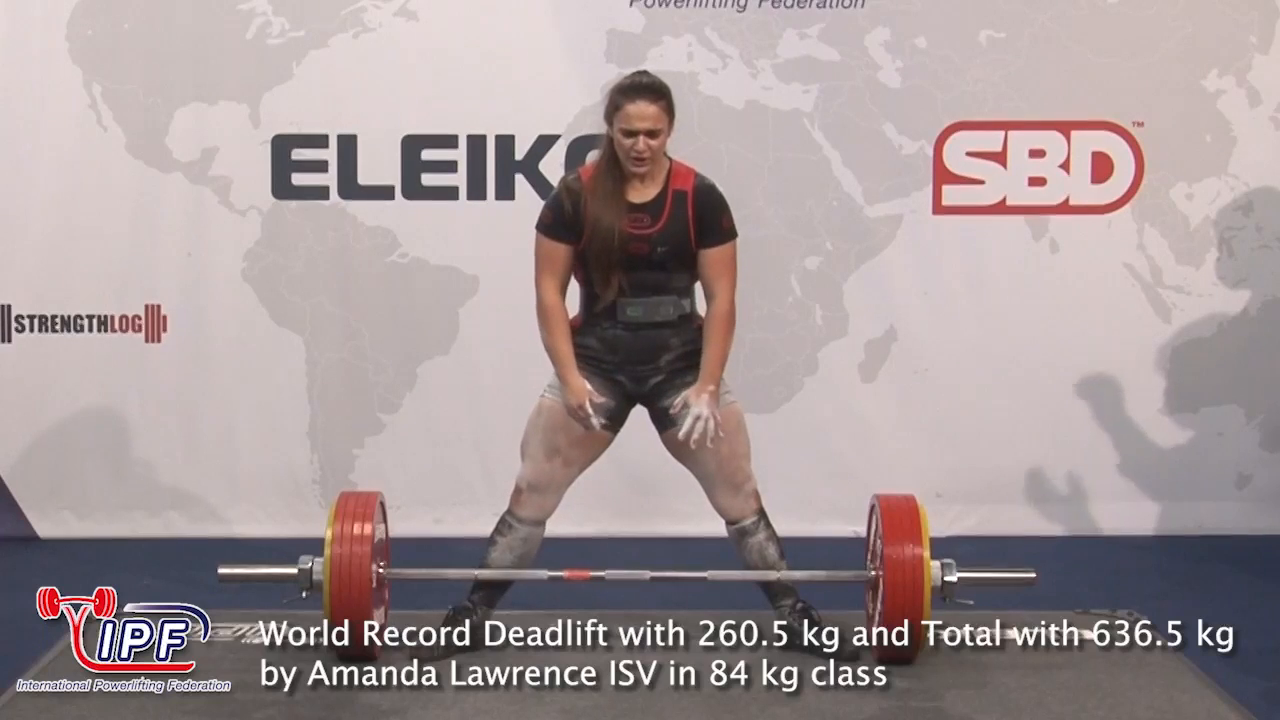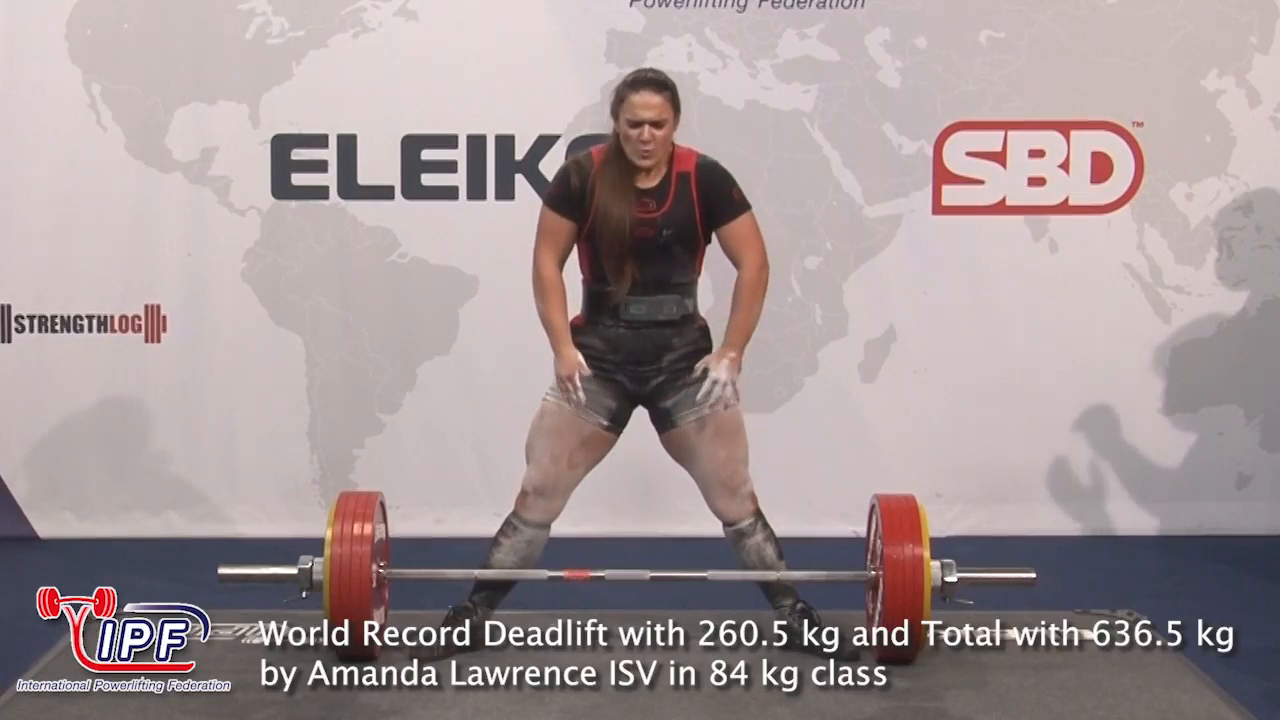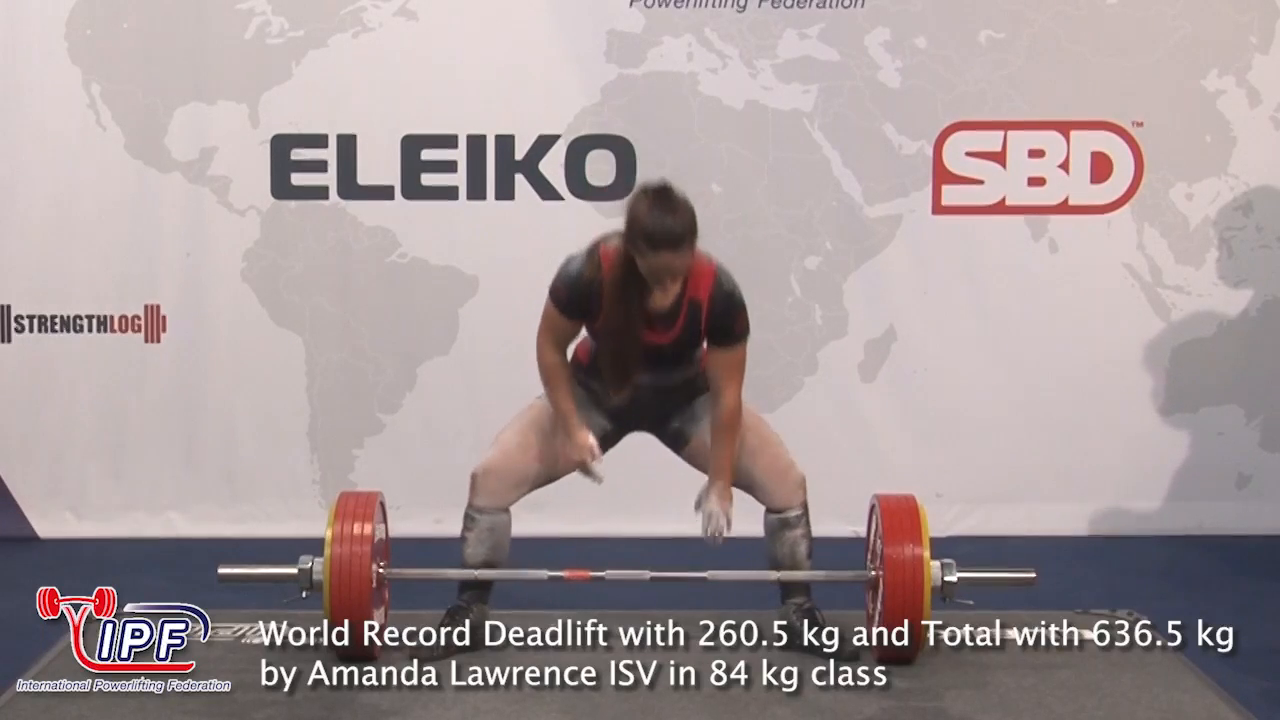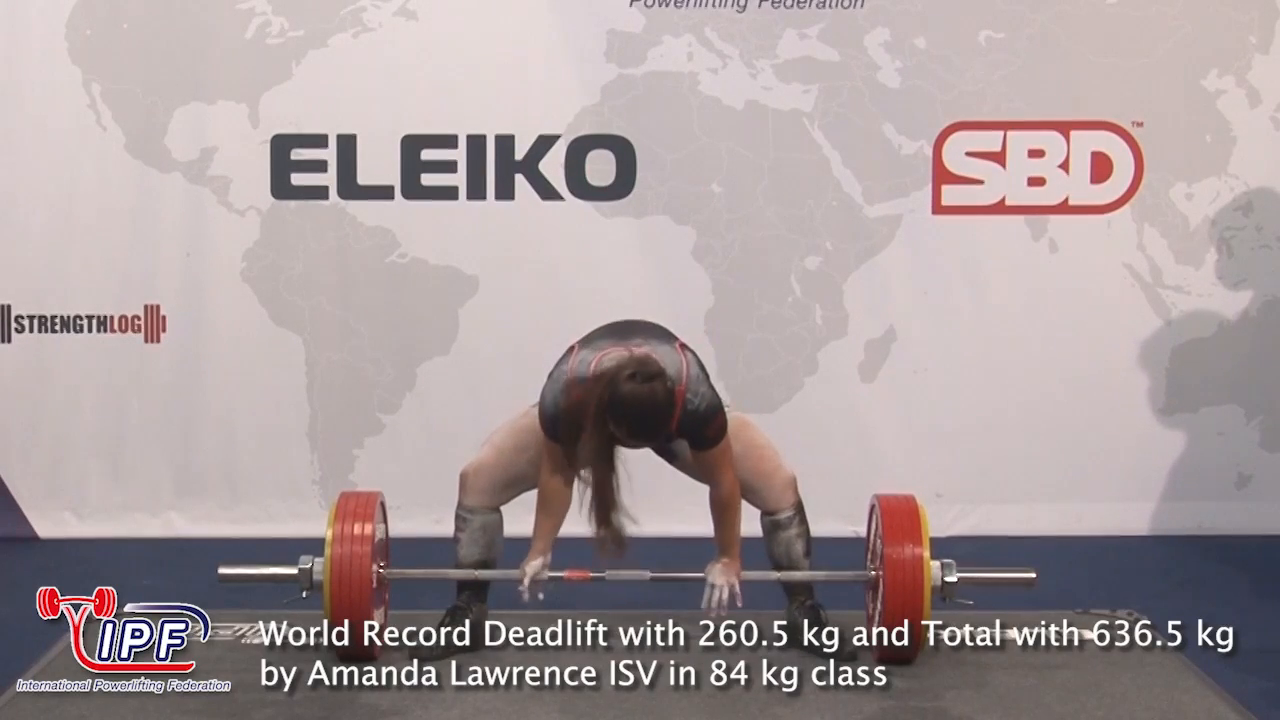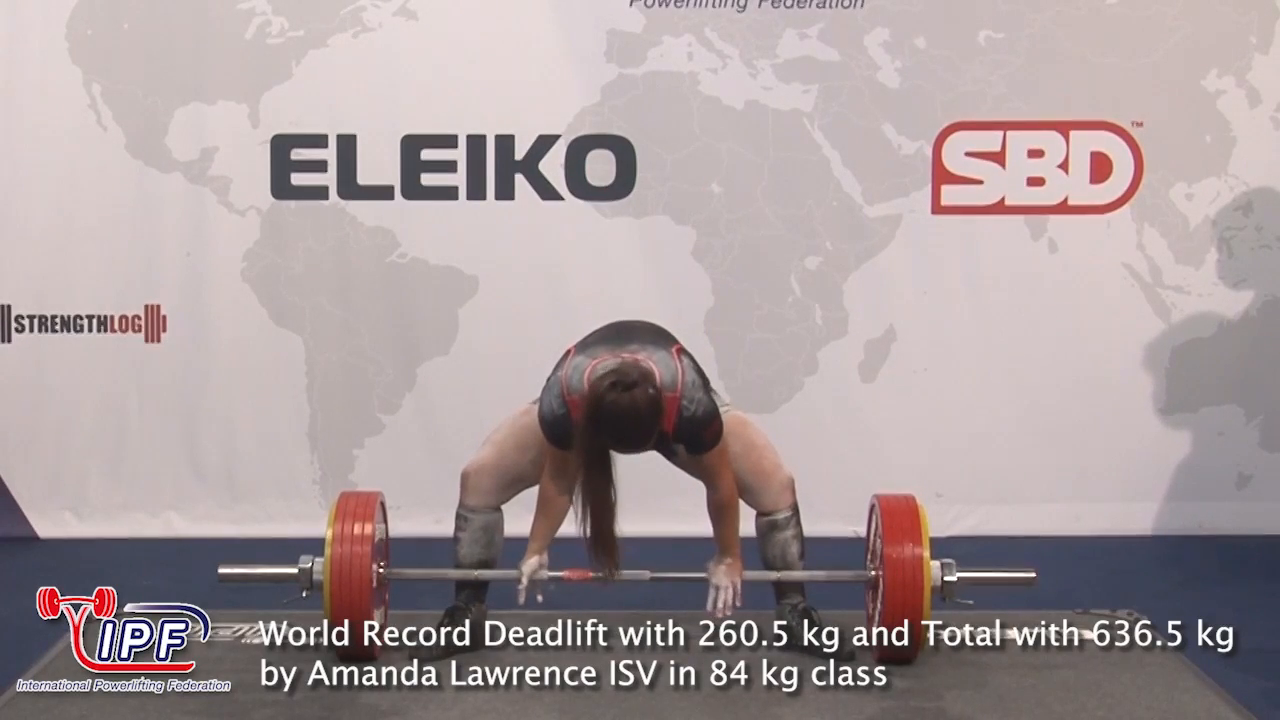
dt=0.7s
person 1, frame 1
left shoulder: (700, 196)
right shoulder: (575, 195)
left elbow: (721, 297)
right elbow: (549, 291)
left wrist: (707, 386)
right wrist: (569, 379)
left hip: (680, 362)
right hip: (596, 362)
left knee: (738, 494)
right knee: (531, 491)
left ankle: (794, 617)
right ankle: (472, 614)
person 1, frame 2
left shoulder: (705, 178)
right shoulder: (582, 176)
left elbow: (753, 264)
right elbow: (546, 263)
left wrist: (732, 352)
right wrist: (560, 345)
left hip: (684, 360)
right hip: (597, 360)
left knee: (734, 497)
right knee: (539, 494)
left ankle: (795, 616)
right ankle: (472, 614)
person 1, frame 3
left shoulder: (718, 292)
right shoulder: (588, 272)
left elbow: (727, 394)
right elbow: (551, 349)
left wrist: (717, 485)
right wrist: (572, 429)
left hip: (687, 399)
right hip: (596, 396)
left knee: (785, 483)
right knee: (491, 478)
left ankle: (799, 615)
right ankle: (469, 612)
person 1, frame 4
left shoulder: (695, 399)
right shoulder: (565, 395)
left elbow: (723, 481)
right elbow: (557, 474)
left wrist: (728, 558)
right wrist: (540, 551)
left hip: (672, 404)
right hip: (586, 409)
left knee: (779, 485)
right knee: (477, 480)
left ankle: (802, 611)
right ankle: (468, 612)
person 1, frame 5
left shoulder: (690, 402)
right shoulder: (563, 400)
left elbow: (721, 483)
right elbow: (559, 479)
left wrist: (729, 558)
right wrist: (536, 551)
left hip: (672, 398)
right hip: (586, 398)
left knee: (776, 485)
right knee: (478, 478)
left ankle: (793, 613)
right ankle: (466, 612)
